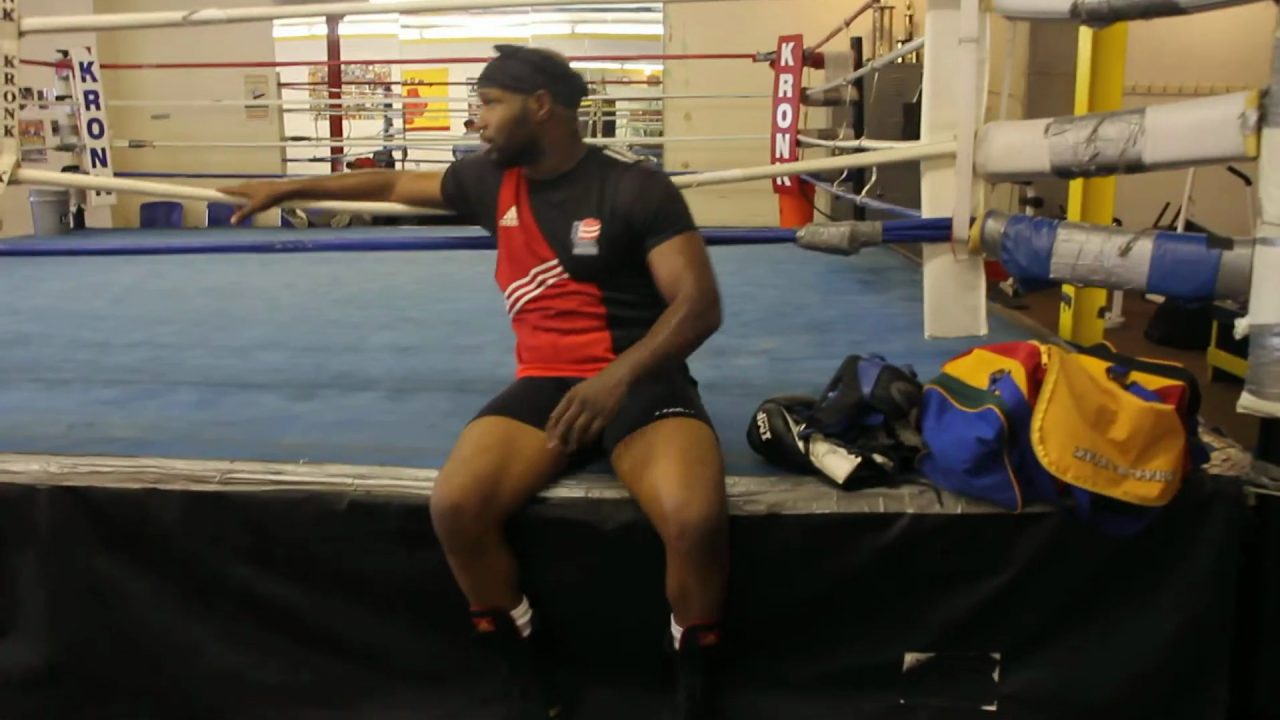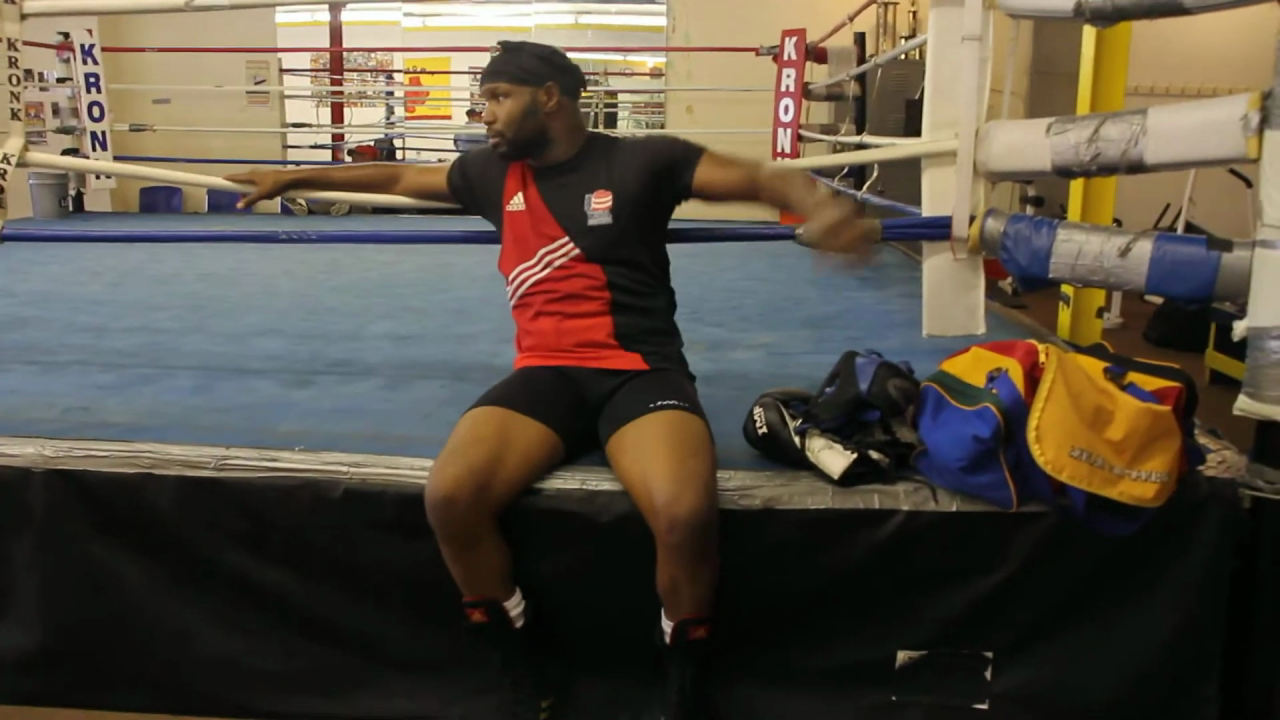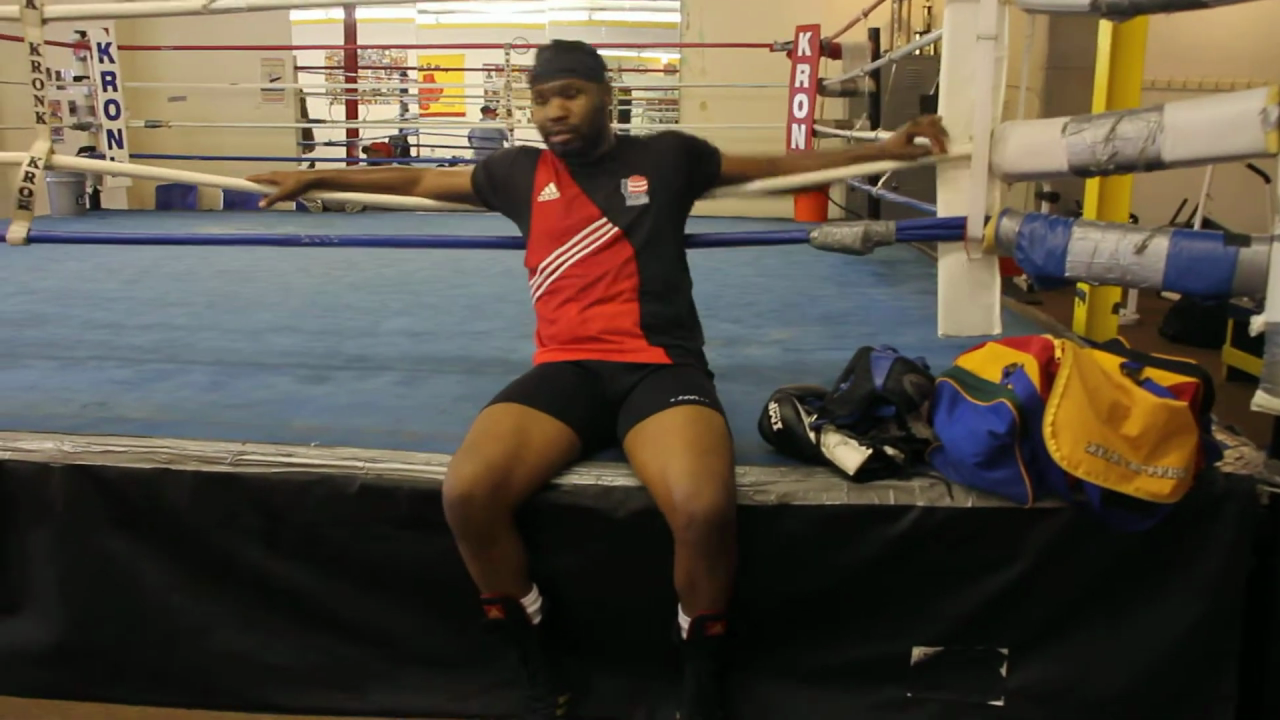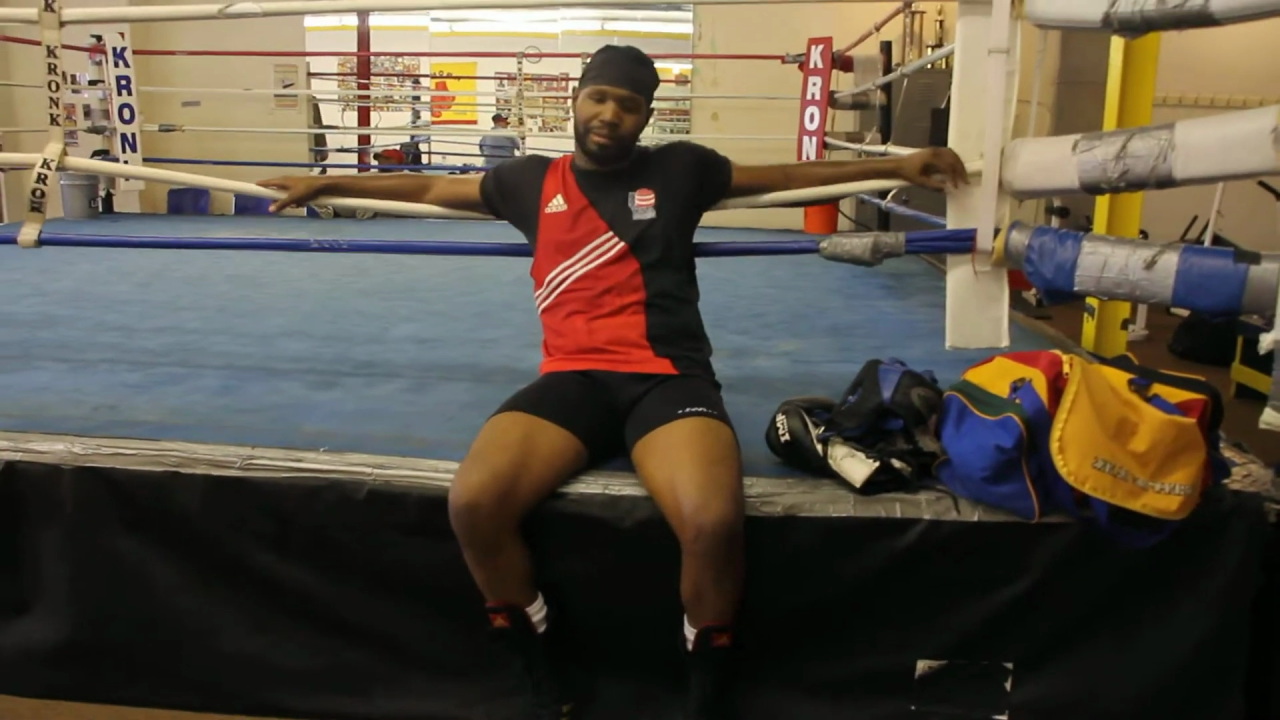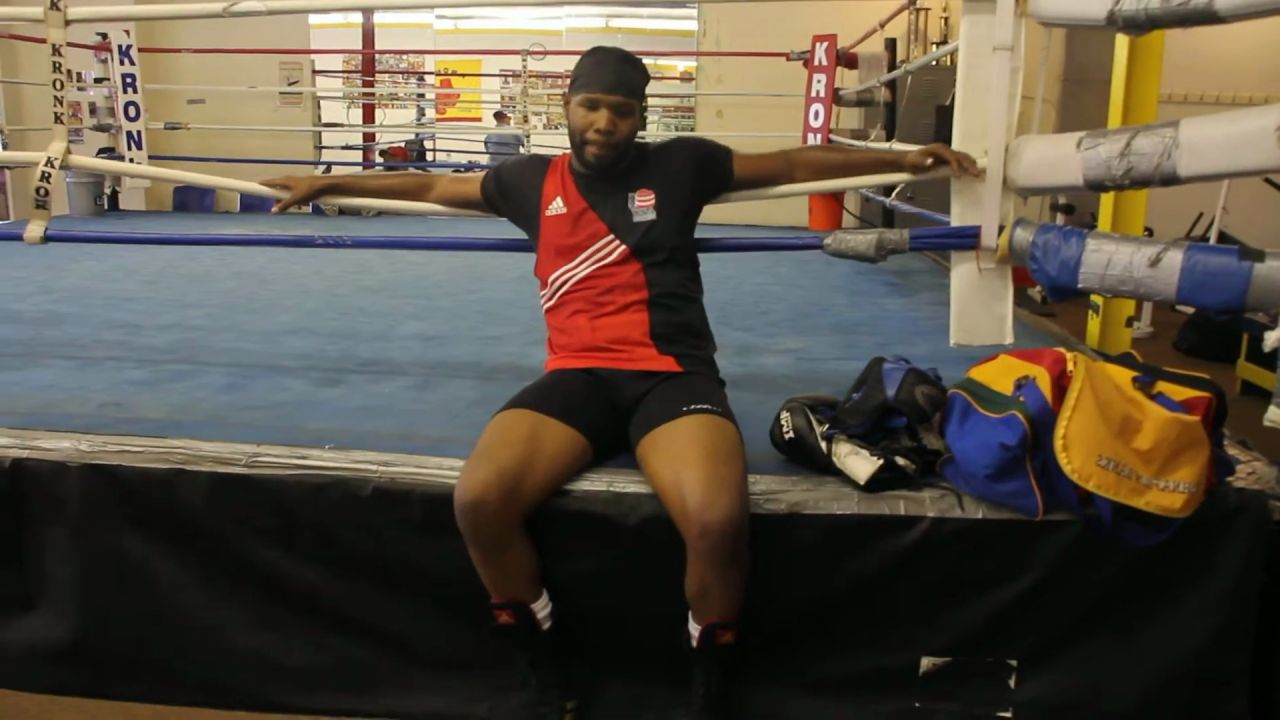
dt=0.4s
person 1, frame 1
left shoulder: (637, 189)
right shoulder: (491, 179)
left elbow: (700, 305)
right elbow: (395, 186)
left wrist: (619, 377)
right wrist: (287, 189)
left hip: (641, 379)
right hip: (546, 382)
left knee: (695, 520)
right knee: (454, 505)
person 1, frame 2
left shoulder: (639, 159)
right shoulder: (496, 172)
left elbow: (754, 176)
right elbow: (399, 176)
left wrist: (816, 204)
right wrist: (293, 177)
left hip: (640, 370)
right hip: (544, 374)
left knee: (681, 517)
right knee: (448, 497)
person 1, frame 3
left shoulder: (665, 156)
right shoulder: (521, 171)
left elbow: (774, 168)
right elbow: (421, 182)
left wrist: (884, 148)
right wrist: (314, 178)
left hip: (661, 367)
right hip: (565, 369)
left knee: (704, 511)
right knee: (466, 495)
person 1, frame 4
left shoulder: (680, 169)
right shoulder: (532, 180)
left elbow: (786, 178)
right elbow: (430, 189)
left wrist: (898, 166)
right wrist: (324, 184)
left hip: (668, 378)
right hip: (571, 379)
left knee: (714, 524)
right knee: (472, 503)
person 1, frame 5
left shoulder: (679, 164)
right shoulder: (531, 180)
left elbow: (788, 164)
right elbow: (430, 187)
left wrist: (901, 158)
right wrist: (325, 184)
left hip: (672, 375)
right hip: (576, 377)
left knee: (718, 521)
right knee: (478, 500)
